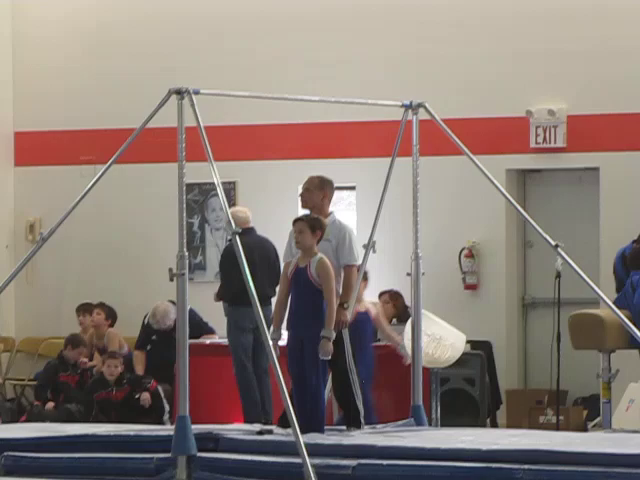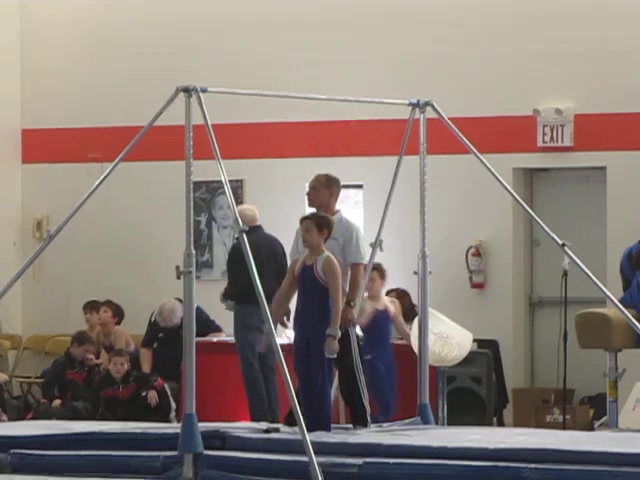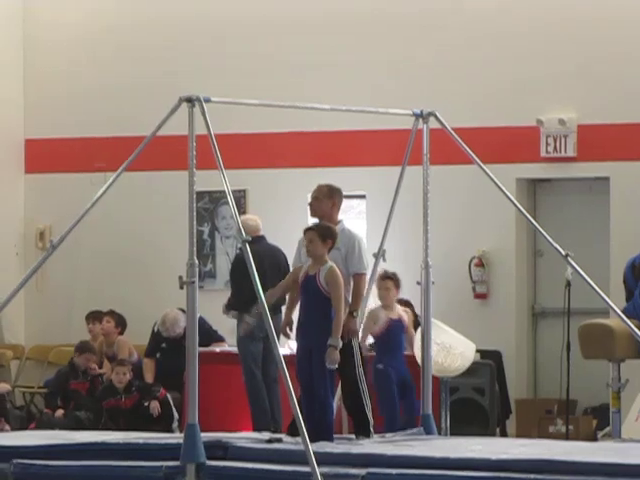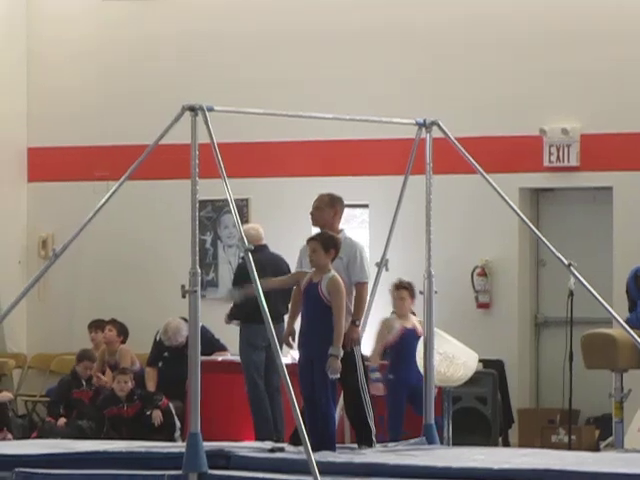
dt=0.1s
person 1, frame 1
left shoulder: (341, 231)
right shoulder: (297, 231)
left elbow: (350, 271)
left wrist: (343, 306)
left knee: (341, 370)
left ankle: (354, 421)
person 1, frame 2
left shoulder: (348, 229)
left elbow: (357, 269)
left wrist: (350, 304)
left hip: (337, 311)
left knee: (348, 368)
left ankle: (361, 420)
person 1, frame 3
left shoulder: (350, 239)
right shoulder: (306, 240)
left elbow: (359, 280)
left wrist: (352, 315)
right wrist: (288, 313)
left hip: (339, 322)
left knee: (351, 378)
left ankle: (364, 430)
right ankle: (300, 428)
person 1, frame 4
left shoulder: (352, 248)
right shoulder: (307, 249)
left elbow: (361, 288)
right elbow: (299, 289)
left wrist: (355, 324)
right wrist: (290, 323)
left hip: (341, 331)
left knee: (353, 387)
left ankle: (366, 439)
right ankle: (303, 438)
person 2, frame 1
left shoulder: (322, 264)
right shoulder: (290, 266)
left elbow: (330, 303)
right elbow: (281, 301)
left wrist: (328, 336)
right wrist: (275, 334)
left hip: (315, 332)
right hip: (295, 331)
left knee: (315, 383)
right knee: (298, 382)
left ankle: (316, 431)
right ankle: (303, 430)
person 2, frame 2
left shoulder: (329, 262)
right shoulder: (297, 263)
left elbow: (336, 301)
right elbow: (282, 295)
left wrist: (333, 334)
left hip: (322, 331)
right hip: (302, 330)
left knee: (321, 381)
right knee: (304, 380)
left ankle: (322, 429)
right ankle: (309, 428)
person 2, frame 3
left shoulder: (331, 272)
right shoulder: (302, 271)
left elbow: (338, 311)
right elbow: (277, 291)
left wrist: (333, 344)
left hip: (323, 340)
right hip: (305, 338)
left knee: (323, 392)
right knee: (308, 392)
left ankle: (324, 439)
right ankle: (312, 439)
person 2, frame 4
left shoulder: (334, 282)
right shoulder: (304, 277)
left elbow: (339, 320)
right elbow: (275, 282)
left wrist: (335, 353)
right wrist: (248, 289)
left hip: (322, 350)
right hip: (306, 348)
left knee: (324, 400)
right knee: (310, 400)
left ankle: (327, 448)
right ankle: (315, 446)
person 3, frame 1
left shoulder: (232, 249)
right shoulder: (268, 244)
left elbow: (229, 286)
right elbow: (277, 278)
left wrist: (219, 296)
left hip: (241, 311)
right hip: (265, 309)
left knee: (244, 367)
right knee: (262, 366)
left ankle: (253, 417)
right ankle: (266, 416)
person 3, frame 2
left shoulder: (240, 246)
right shoulder: (275, 243)
left elbow: (236, 284)
right elbow: (284, 276)
left wrist: (226, 296)
left hip: (248, 309)
left knee: (251, 365)
right knee: (269, 364)
left ankle: (260, 416)
right ankle: (273, 414)
person 3, frame 3
left shoulder: (243, 257)
right shoulder: (278, 253)
left elbow: (240, 294)
left wrist: (228, 307)
left hip: (251, 320)
right hip: (275, 317)
left knee: (253, 375)
right knee: (271, 374)
left ankle: (263, 425)
right ankle: (276, 425)
person 3, frame 4
left shoulder: (246, 266)
right shoulder: (281, 262)
left elbow: (243, 304)
right elbow: (290, 296)
left wrist: (231, 316)
left hip: (253, 328)
right hip: (277, 326)
left knee: (256, 385)
right knee: (274, 384)
left ankle: (265, 435)
right ankle: (278, 434)
person 4, frame 1
left shoulder: (374, 307)
left elbow: (387, 332)
left wrist: (403, 350)
left hip: (368, 359)
right hip: (353, 360)
right knee: (367, 405)
person 4, frame 2
left shoulder: (392, 304)
right shoulder: (361, 305)
left elbow: (403, 330)
left hip: (387, 357)
right hip: (371, 358)
left knee: (390, 405)
right knee: (384, 404)
person 4, frame 3
left shoulder: (405, 313)
right shoulder: (375, 314)
left elbow: (412, 341)
right elbow: (362, 342)
left hip: (402, 367)
right hip: (384, 368)
left knee: (413, 414)
right knee: (393, 417)
person 4, frame 4
left shoulder: (418, 324)
right shoulder: (389, 323)
right elbow: (376, 353)
right wrist: (375, 378)
left hip: (416, 377)
right hip: (396, 378)
right knee: (396, 427)
